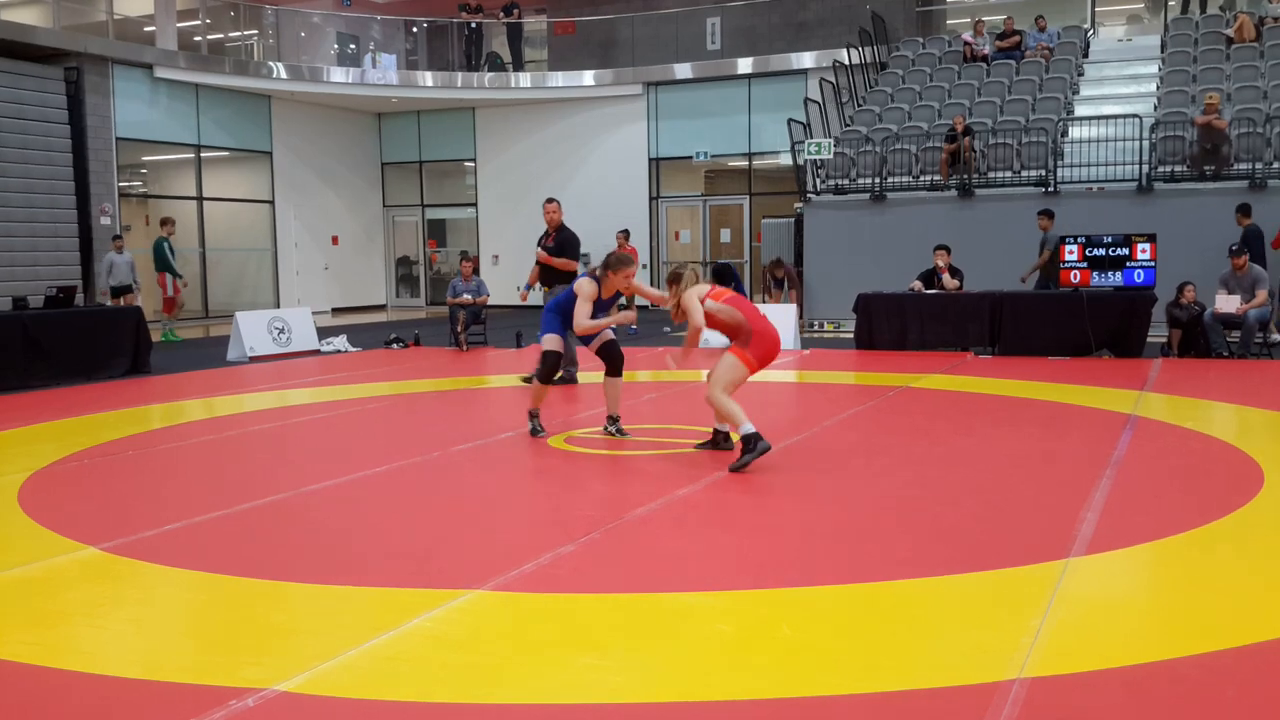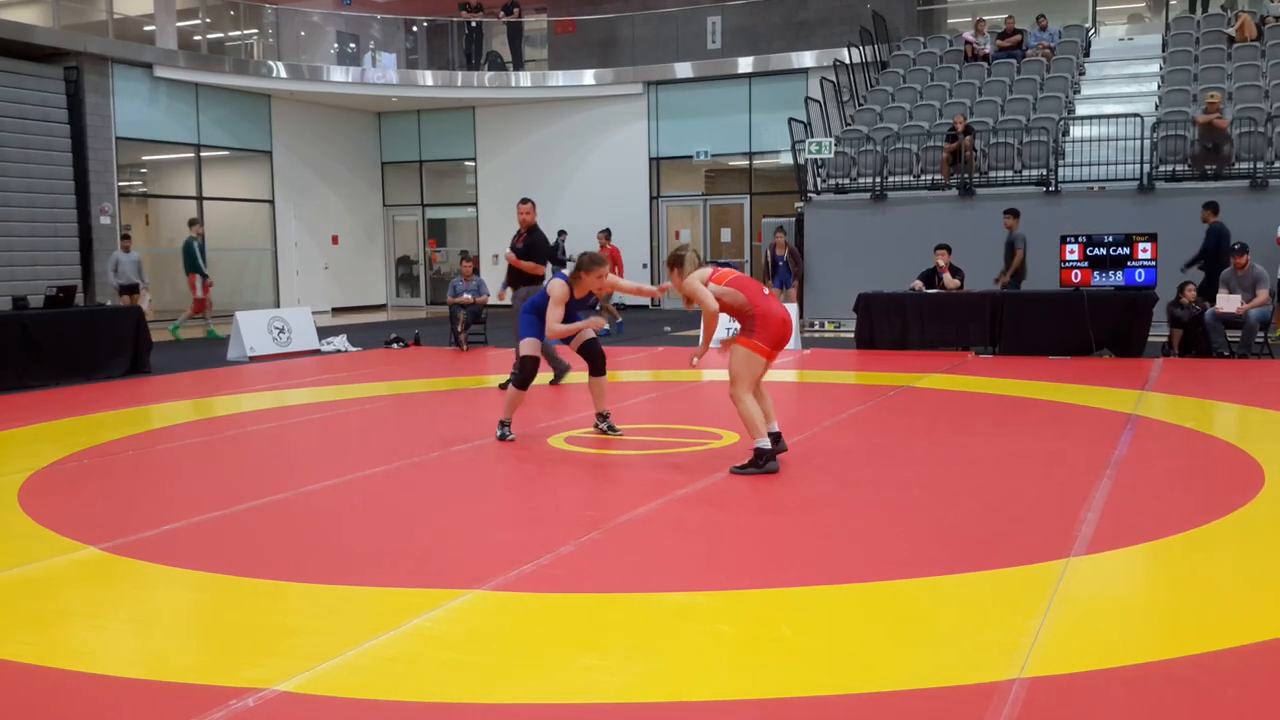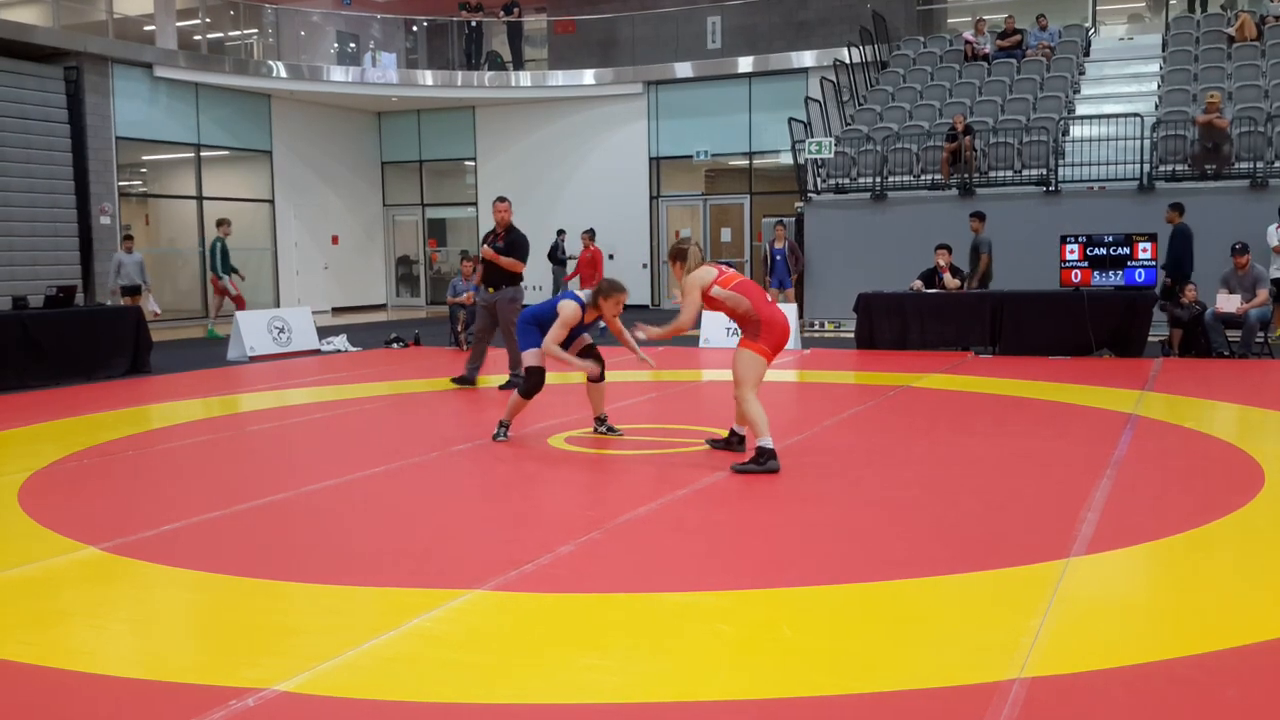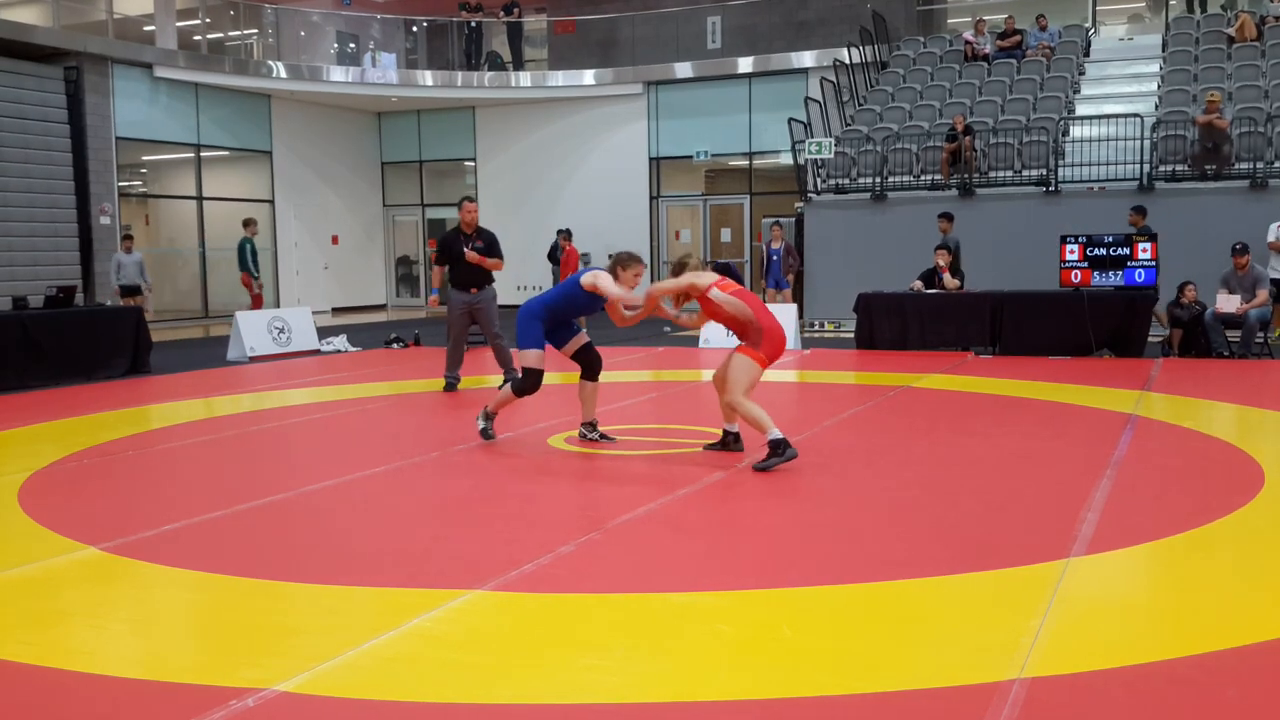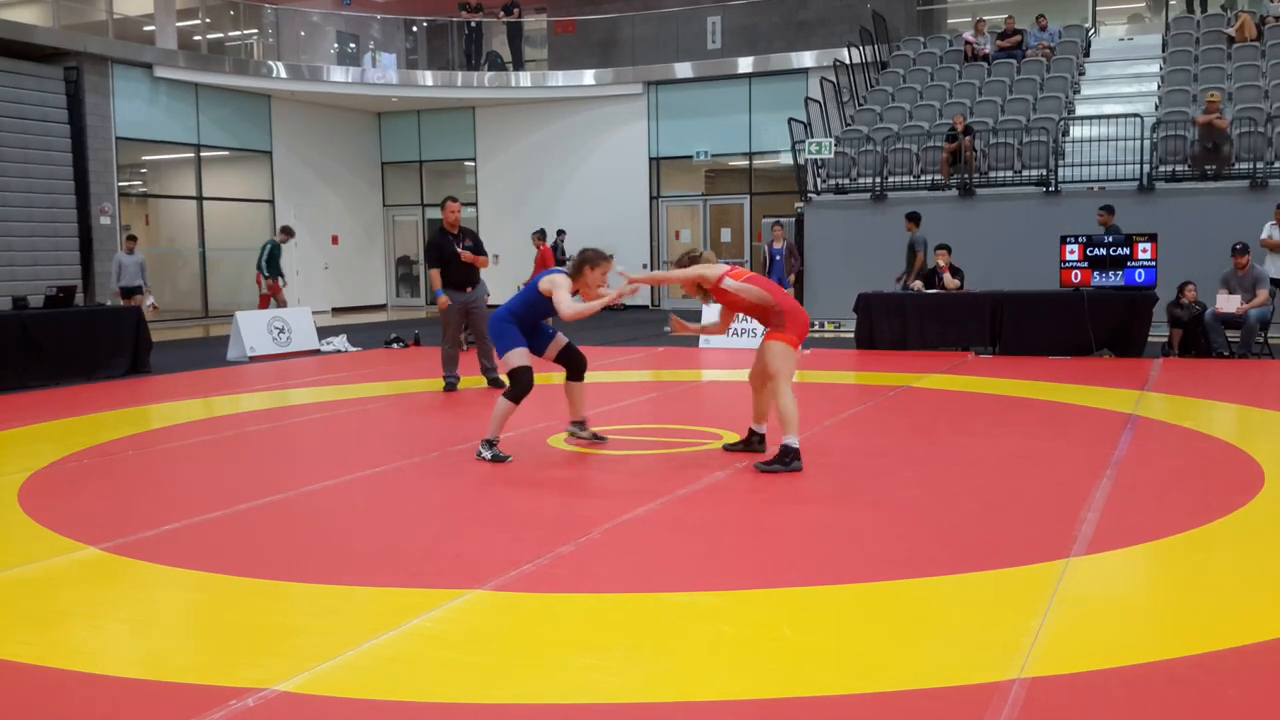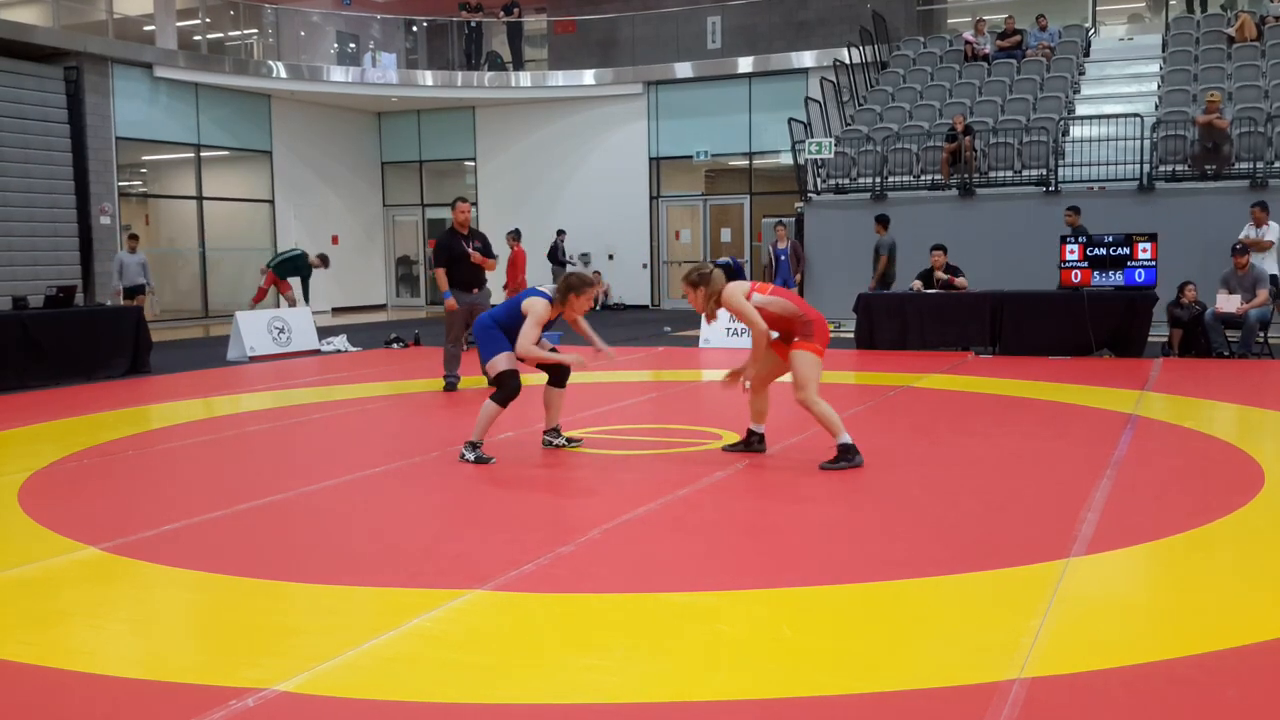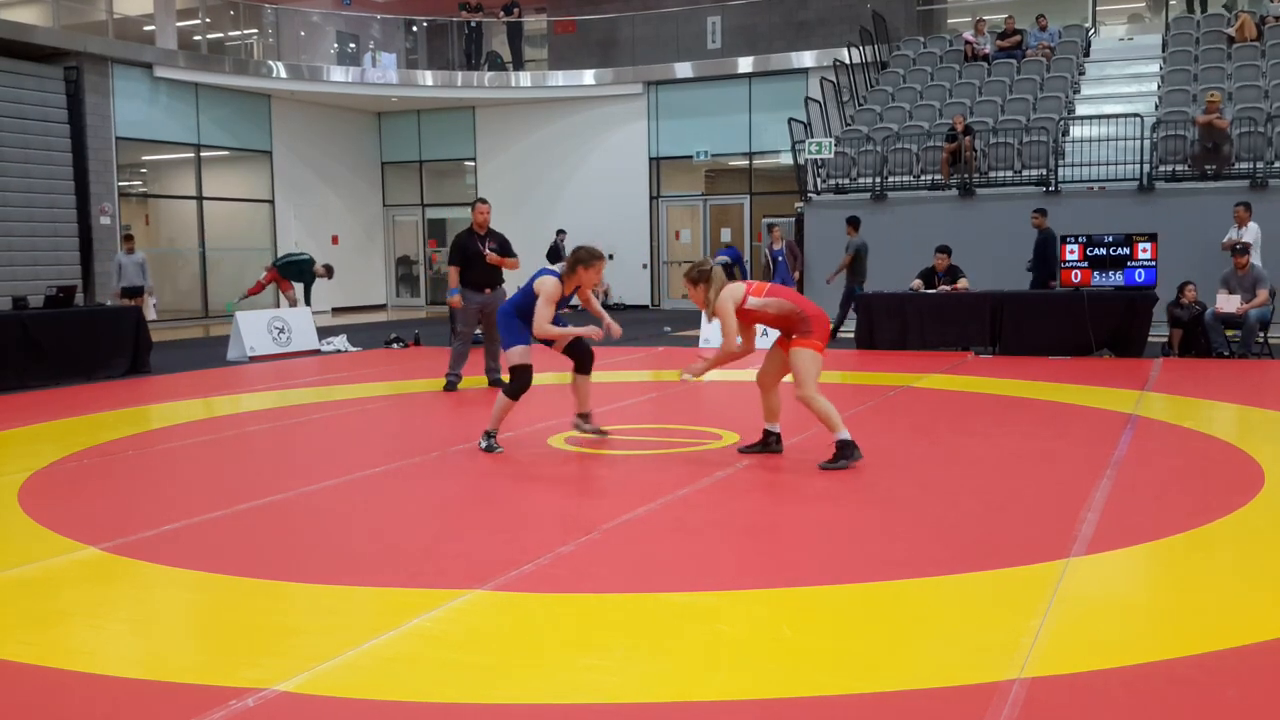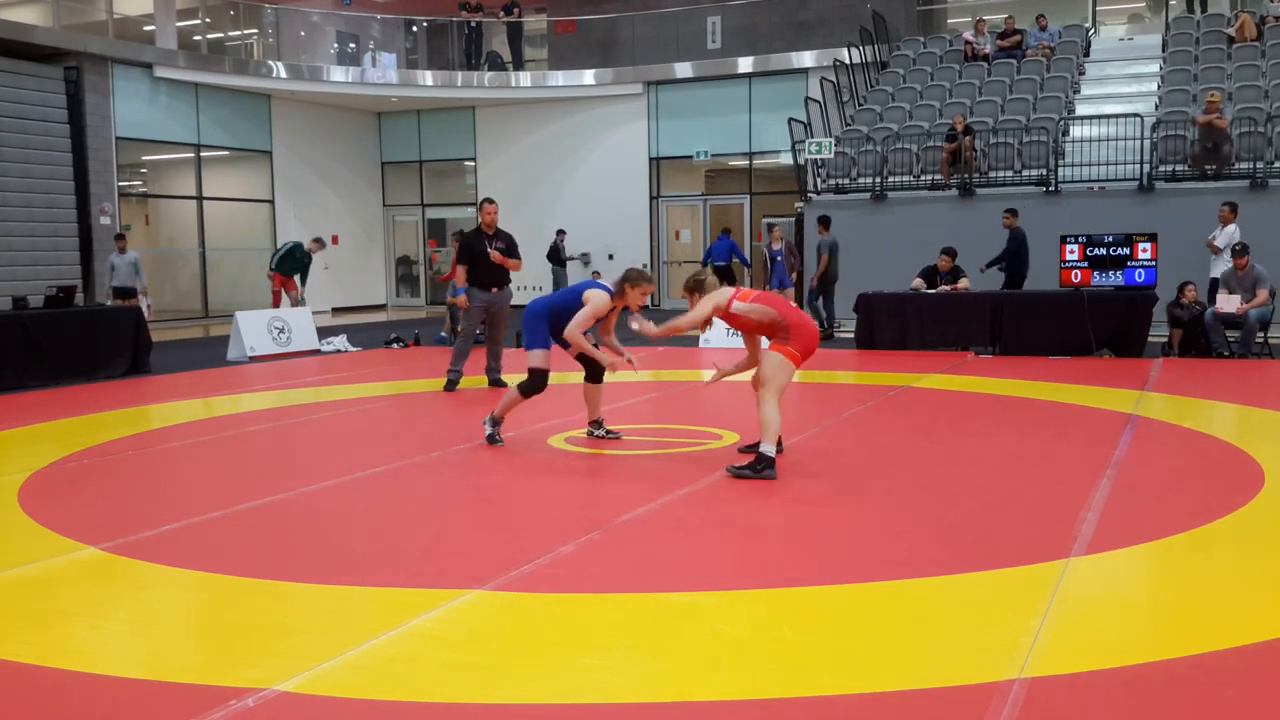
dt=0.4s
person 1, frame 1
left shoulder: (688, 295)
right shoulder: (710, 292)
left elbow: (697, 324)
left wrist: (683, 354)
left hip: (755, 337)
right hip: (768, 337)
left knee: (715, 395)
right knee: (717, 379)
left ankle: (753, 440)
right ankle: (721, 437)
person 1, frame 2
left shoulder: (690, 280)
right shoulder: (715, 273)
left elbow: (712, 309)
left wrist: (704, 346)
right wrist: (736, 339)
left hip: (762, 321)
right hip: (781, 317)
left knee: (739, 392)
right knee: (751, 383)
left ankle: (765, 455)
right ankle: (773, 436)
person 1, frame 3
left shoulder: (694, 278)
right shoulder: (715, 271)
left elbow: (684, 324)
left wrist: (657, 333)
right wrist: (691, 305)
left hip: (762, 326)
right hip: (776, 323)
left knee: (744, 394)
right knee: (743, 385)
left ankle: (767, 454)
right ankle: (736, 437)
person 1, frame 4
left shoulder: (694, 279)
right shoulder: (715, 288)
left elbow: (654, 290)
right elbow: (696, 322)
left wrist: (647, 307)
right wrist: (669, 313)
left hip: (763, 335)
right hip: (768, 333)
left knee: (733, 399)
right knee: (720, 381)
left ankle: (781, 446)
right ankle: (731, 437)
person 1, frame 5
left shoulder: (707, 272)
right shoulder: (724, 282)
left elbow: (666, 277)
right elbow: (723, 326)
left wrist: (636, 278)
right wrist: (691, 328)
left hip: (788, 320)
right hip: (785, 319)
left knee: (778, 386)
right knee: (757, 379)
left ankle: (790, 453)
right ankle: (756, 438)
person 1, frame 6
left shoulder: (728, 294)
right shoulder: (735, 296)
left elbow: (762, 329)
right elbow: (764, 336)
left wrist: (751, 368)
right wrist: (746, 369)
left hip: (809, 328)
right hip: (794, 332)
left knee: (805, 396)
right knee: (756, 381)
left ankle: (849, 451)
right ankle: (755, 438)
person 1, frame 7
left shoulder: (724, 297)
right shoulder: (738, 299)
left elbow: (730, 347)
right elbow: (747, 347)
left wrist: (705, 365)
right wrist: (713, 361)
left hip: (810, 324)
right hip: (799, 327)
left knee: (805, 392)
right knee: (765, 379)
left ankle: (846, 445)
right ankle: (771, 438)
person 1, frame 8
left shoulder: (716, 299)
right shoulder: (736, 307)
left elbow: (682, 324)
right elbow: (754, 358)
left wrist: (655, 332)
right wrist: (725, 372)
left hip: (795, 331)
right hip: (801, 329)
left knee: (767, 395)
right knee: (761, 385)
left ankle: (766, 462)
right ankle: (771, 441)
person 2, frame 1
left shoulder: (568, 236)
right shoulder: (543, 238)
left elbow: (572, 265)
right elbow: (538, 267)
left wrist: (548, 259)
right wrist: (527, 287)
left hip: (562, 290)
right hip: (549, 291)
right ankle: (569, 372)
person 2, frame 2
left shoulder: (538, 239)
right shoulder: (518, 236)
left elbow: (539, 269)
left wrist: (515, 261)
right wrist: (504, 285)
left hip: (529, 291)
right hip: (520, 291)
left knee: (523, 335)
right ankle: (559, 366)
person 2, frame 3
left shoulder: (518, 238)
right shoulder: (488, 236)
left elbow: (518, 266)
left wrist: (494, 256)
left hip: (509, 293)
right hip: (487, 292)
left knee: (511, 337)
right knee: (479, 334)
left ankle: (516, 376)
right ankle: (470, 375)
person 2, frame 4
left shoulder: (488, 236)
right shoulder: (448, 238)
left elbow: (499, 265)
right elbow: (439, 266)
left wrist: (480, 259)
right wrist: (434, 291)
left hip: (484, 293)
right hip: (458, 295)
left knee: (494, 335)
right knee: (455, 339)
left ankle: (511, 374)
right ankle: (451, 378)
person 2, frame 5
left shoulder: (471, 235)
right shoulder: (435, 240)
left elbow: (485, 262)
right elbow: (433, 270)
left wrist: (473, 258)
right wrist: (439, 294)
left hip: (475, 292)
right hip: (452, 295)
left knee: (483, 335)
right knee: (450, 339)
left ankle: (491, 375)
right ankle: (450, 378)
person 2, frame 6
left shoulder: (480, 237)
right shoulder: (444, 240)
left elbow: (493, 265)
right elbow: (439, 270)
left wrist: (482, 260)
right wrist: (447, 295)
left hip: (481, 294)
right hip: (457, 295)
right knee: (454, 339)
right ankle: (451, 378)
person 2, frame 7
left shoulder: (499, 238)
right shoulder: (462, 239)
left elbow: (515, 263)
right elbow: (453, 268)
left wrist: (499, 260)
right wrist: (454, 292)
left hip: (495, 293)
right hip: (470, 294)
left knee: (494, 337)
right knee: (462, 336)
left ankle: (494, 375)
right ankle: (453, 377)
person 2, frame 8
left shoulder: (506, 238)
right shoulder: (469, 238)
left elbow: (517, 265)
right elbow: (461, 267)
left wrist: (502, 260)
right wrist: (460, 291)
left hip: (501, 293)
right hip: (476, 293)
left knee: (496, 337)
right knee: (466, 334)
left ankle: (494, 375)
right ankle: (454, 375)
person 3, frame 1
left shoulder: (626, 282)
right shoulder: (587, 285)
left elbow: (657, 297)
right elbow: (579, 328)
right wrist: (613, 319)
left hip: (590, 316)
right hip: (557, 314)
left knee: (615, 359)
right knee: (550, 364)
left ankle: (612, 421)
right ankle: (534, 415)
person 3, frame 2
left shoulder: (602, 281)
right shoulder: (561, 286)
left elbow: (634, 288)
right elbow: (551, 331)
left wrist: (655, 290)
right wrist: (584, 324)
left hip: (566, 315)
right hip: (534, 315)
left knee: (597, 358)
right knee: (528, 369)
left ankle: (602, 419)
right ankle: (504, 424)
person 3, frame 3
left shoulder: (604, 308)
right shoulder: (573, 309)
left elbow: (620, 333)
right elbow: (547, 347)
left wrist: (639, 353)
right wrist: (579, 363)
left hip: (558, 326)
right hip: (532, 324)
left knee: (596, 365)
right knee: (534, 380)
left ankle: (600, 421)
right ankle: (504, 424)
person 3, frame 4
left shoulder: (609, 287)
right shoulder: (602, 278)
left elbow: (622, 320)
right elbow: (618, 295)
left wrist: (646, 313)
left hip: (556, 320)
right hip: (532, 315)
left knee: (592, 363)
right knee: (531, 380)
left ankle: (588, 428)
right ankle: (488, 414)
person 3, frame 5
left shoulder: (577, 282)
right shoulder: (562, 281)
left elbow: (597, 297)
right elbow: (567, 313)
left wrist: (621, 292)
right wrist: (606, 300)
left hip: (529, 325)
right hip: (505, 323)
left knee: (576, 362)
right knee: (522, 382)
left ankle: (578, 425)
right ankle: (488, 444)
person 3, frame 6
left shoulder: (563, 301)
right shoulder: (541, 306)
left elbow: (575, 320)
right elbow: (522, 350)
left wrist: (597, 343)
right wrist: (562, 358)
left hip: (512, 330)
right hip: (490, 330)
left knee: (559, 370)
right knee: (510, 386)
left ankle: (551, 433)
right ankle: (471, 446)
person 3, frame 7
left shoulder: (578, 280)
right shoulder: (552, 284)
left elbow: (588, 300)
right elbow: (540, 330)
left wrist: (606, 319)
right wrist: (580, 331)
left hip: (540, 316)
right hip: (513, 318)
left knee: (584, 355)
right knee: (522, 380)
left ankle: (584, 418)
right ankle: (489, 434)
person 3, frame 8
left shoulder: (618, 301)
right shoulder: (603, 299)
left elbow: (606, 336)
right elbow: (570, 334)
left wrist: (624, 354)
right wrist: (601, 356)
left hip: (560, 320)
right hip: (538, 316)
left knee: (597, 368)
right knee: (537, 382)
left ankle: (595, 425)
right ankle: (494, 420)
